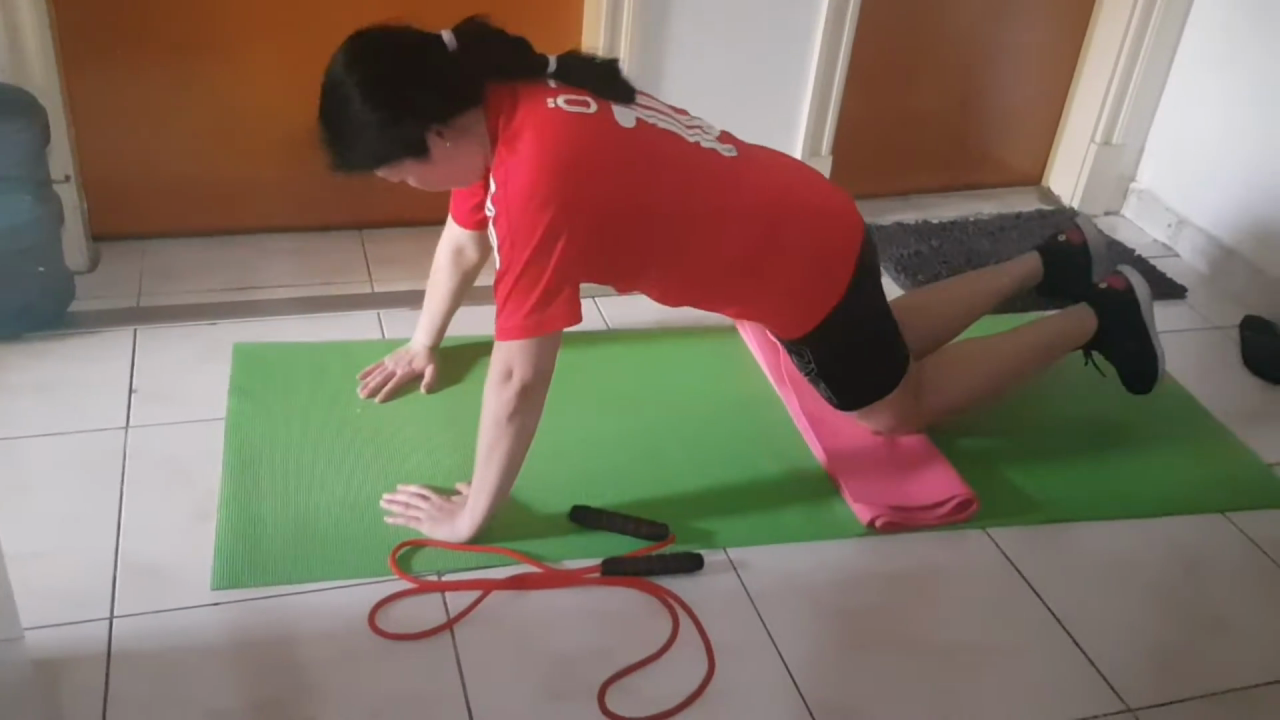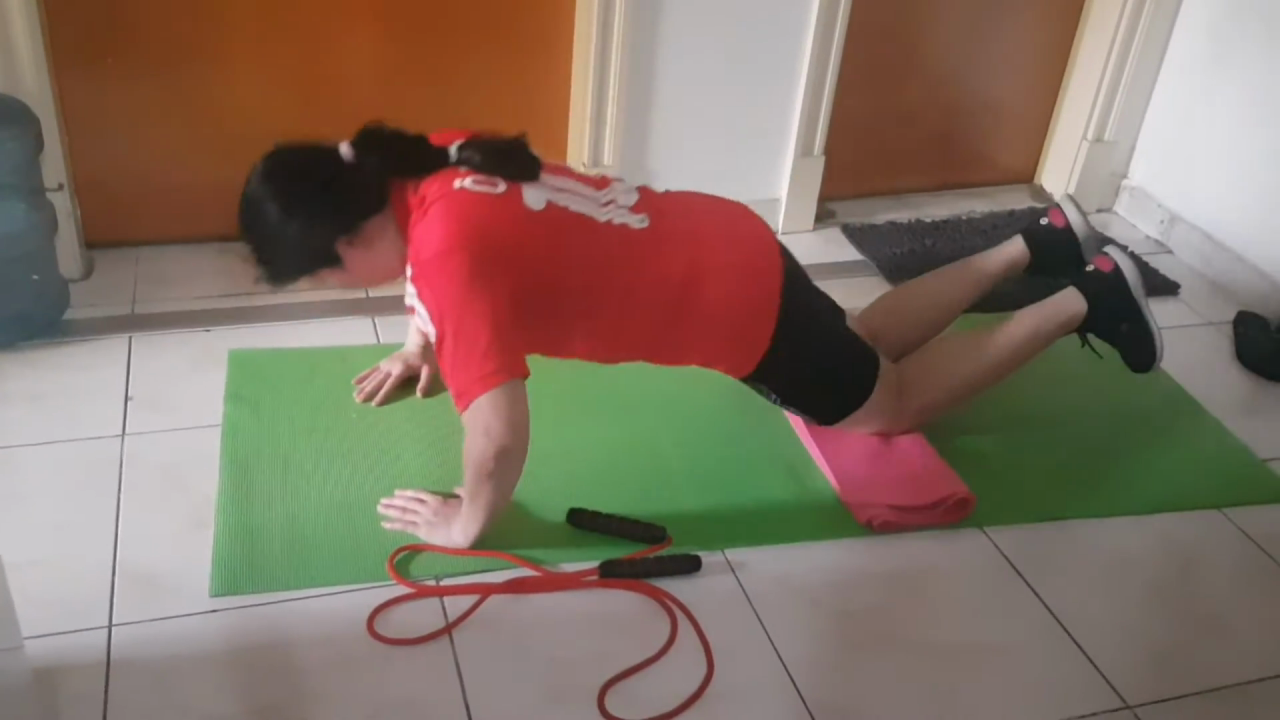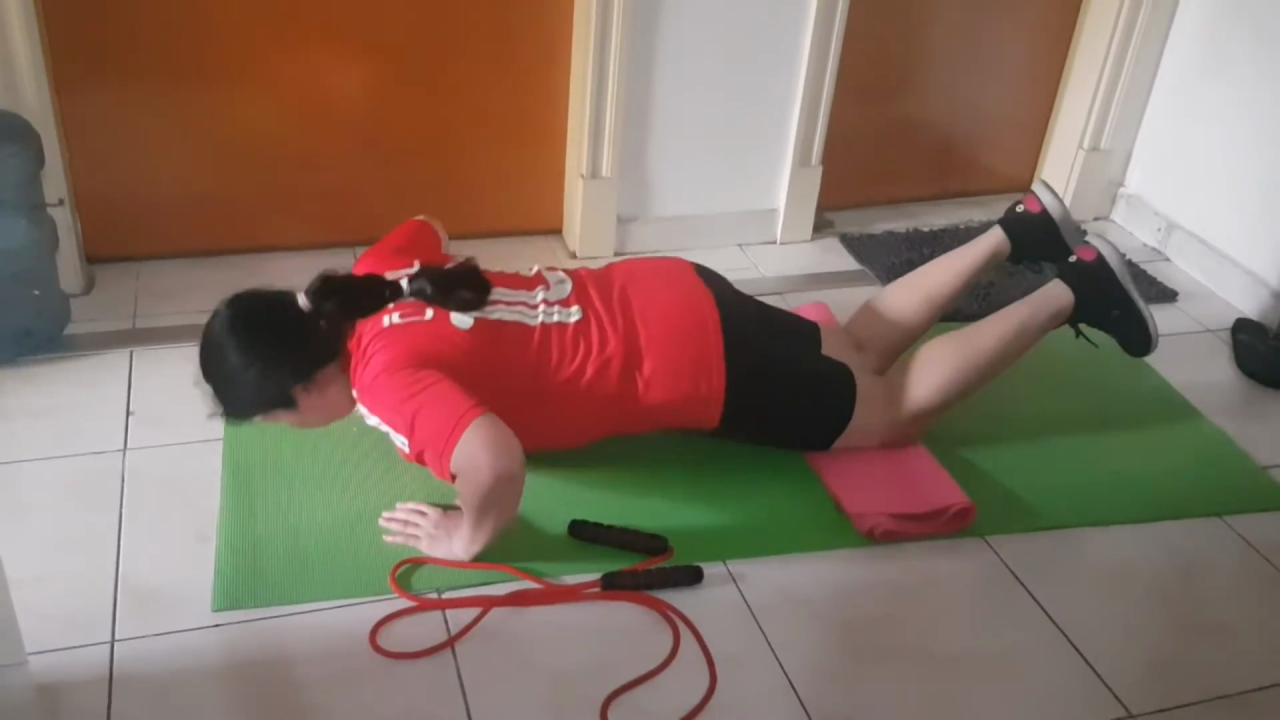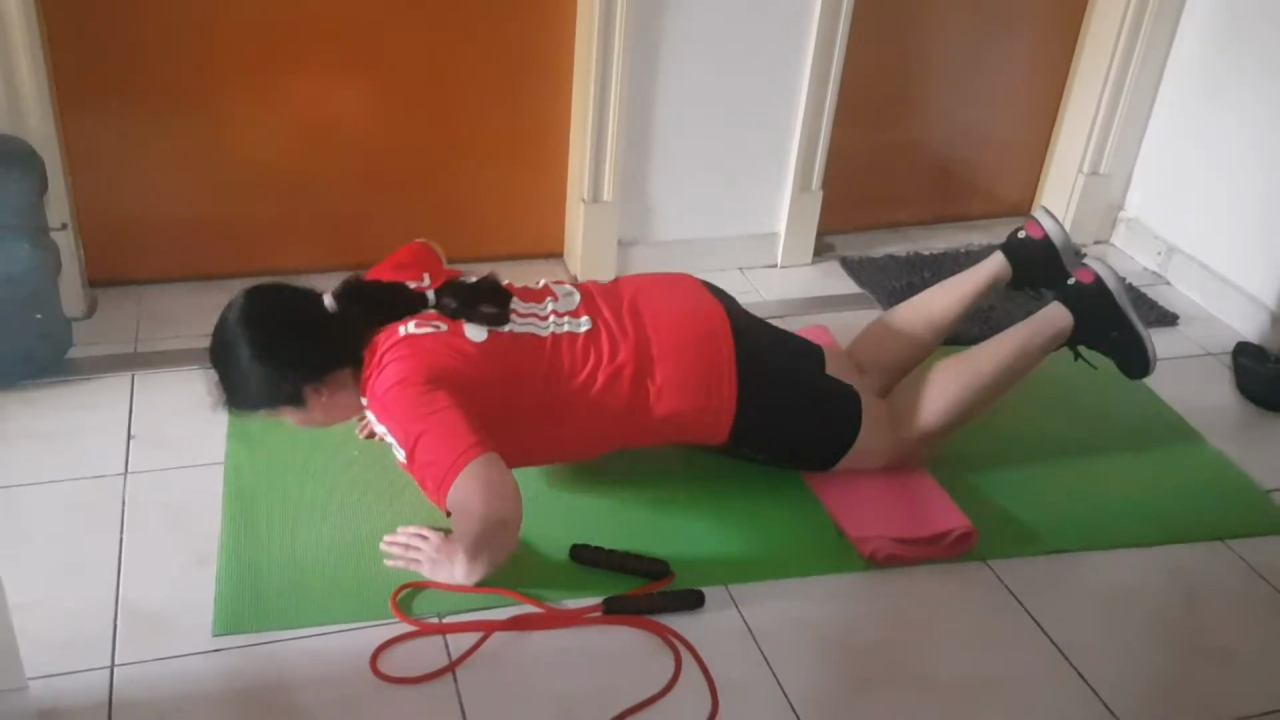
dt=0.4s
person 1, frame 1
left shoulder: (539, 170)
right shoulder: (494, 102)
left elbow: (519, 379)
right elbow: (464, 235)
left wrist: (472, 512)
right wrist: (423, 345)
left hip: (807, 258)
right hip: (785, 216)
left knee: (903, 405)
right knee: (887, 345)
left ankle: (1092, 315)
right ankle: (1051, 261)
person 1, frame 2
left shoulder: (445, 257)
right shoulder: (420, 167)
left elbow: (501, 433)
left wrist: (467, 520)
right wrist: (423, 346)
left hip: (739, 299)
right hip: (719, 244)
left knee: (894, 400)
right knee: (870, 345)
left ankle: (1081, 300)
right ankle: (1033, 244)
person 1, frame 3
left shoulder: (384, 379)
right shoulder: (365, 295)
left elbow: (497, 459)
right elbow: (425, 226)
left wrist: (467, 536)
left hip: (685, 359)
right hip: (663, 295)
left knee: (886, 409)
right knee: (859, 353)
left ankle: (1070, 292)
right ankle: (1018, 230)
person 1, frame 4
left shoulder: (399, 388)
right shoulder: (375, 305)
left elbow: (494, 507)
right elbow: (428, 252)
left wrist: (463, 562)
left hip: (698, 374)
right hip: (674, 314)
left knee: (889, 433)
right knee: (858, 376)
left ankle: (1068, 313)
right ankle: (1018, 256)
